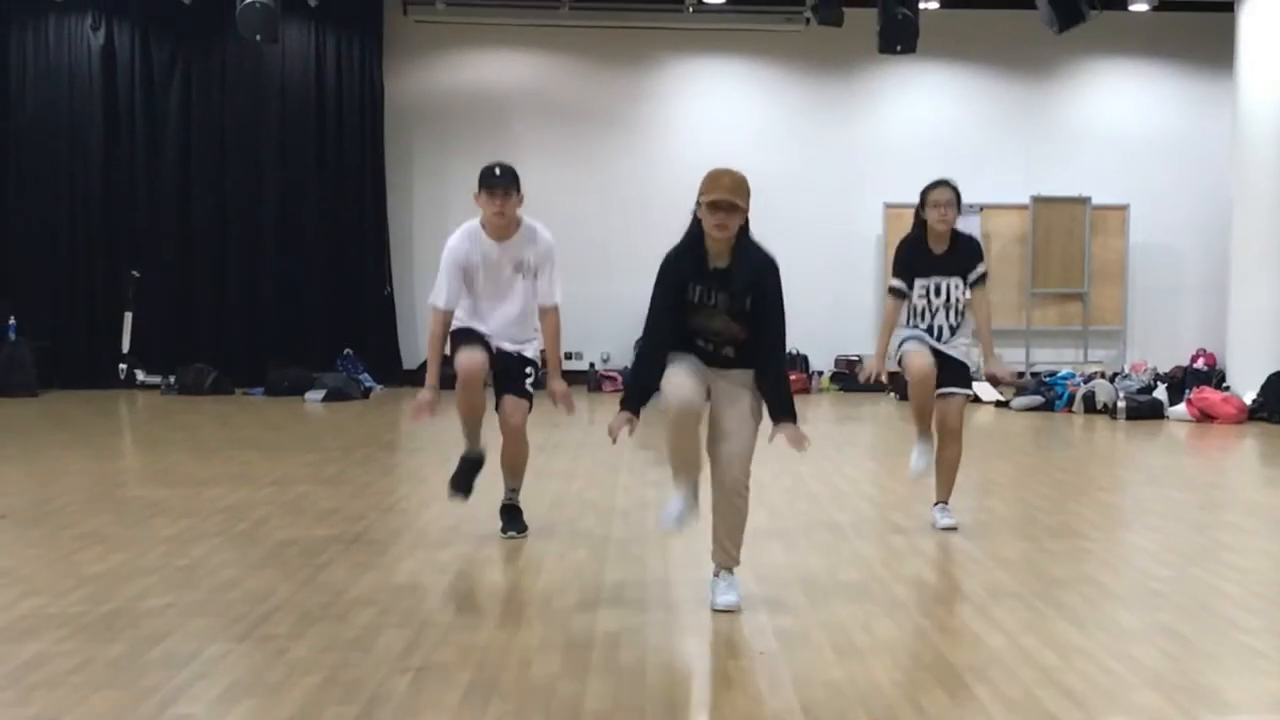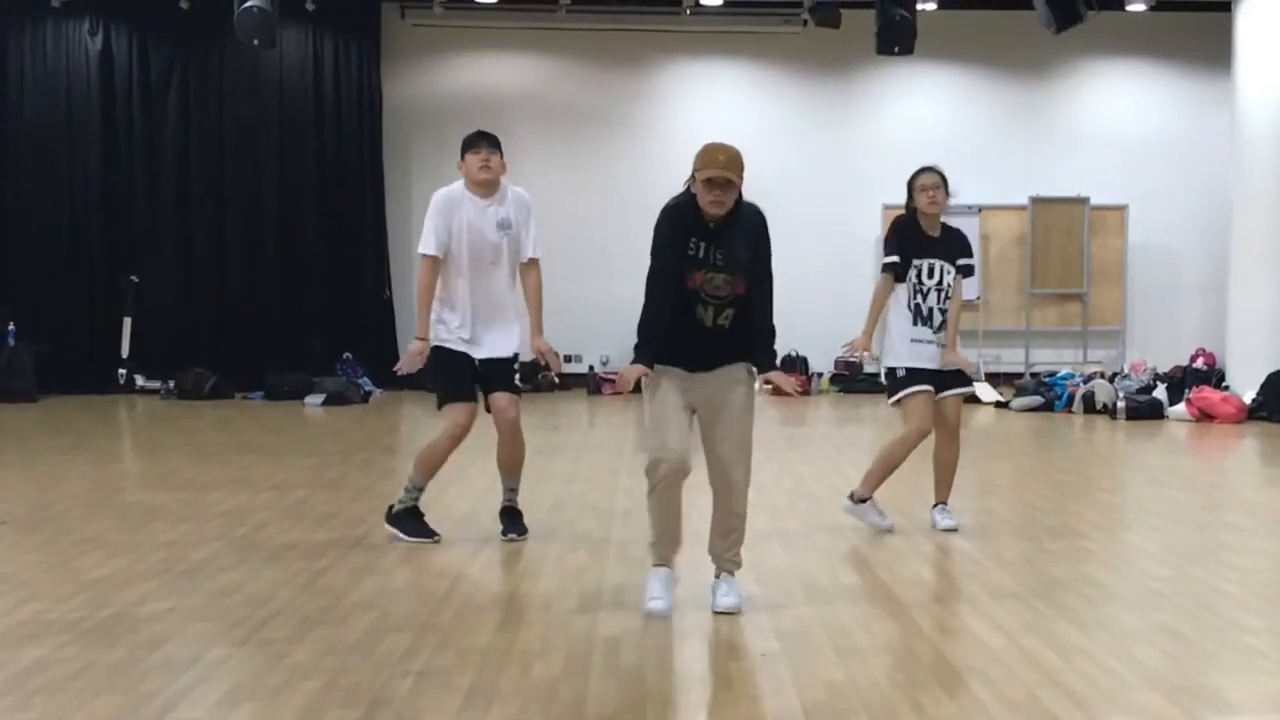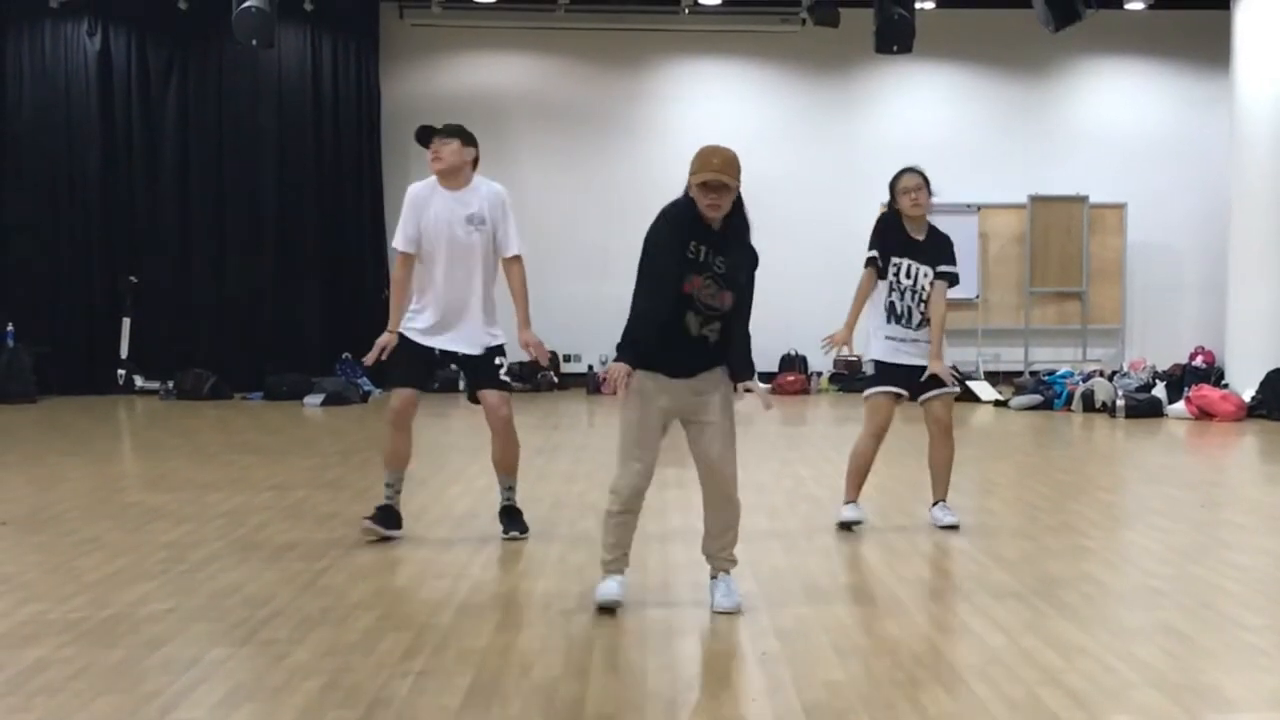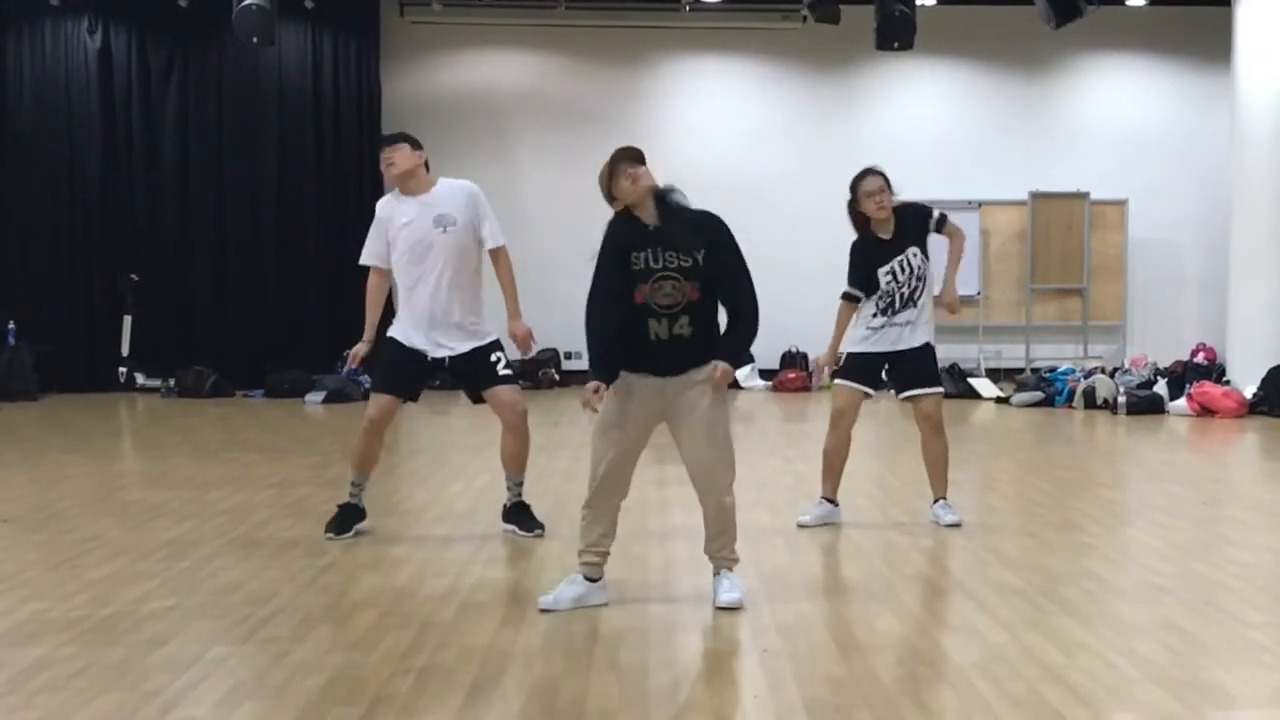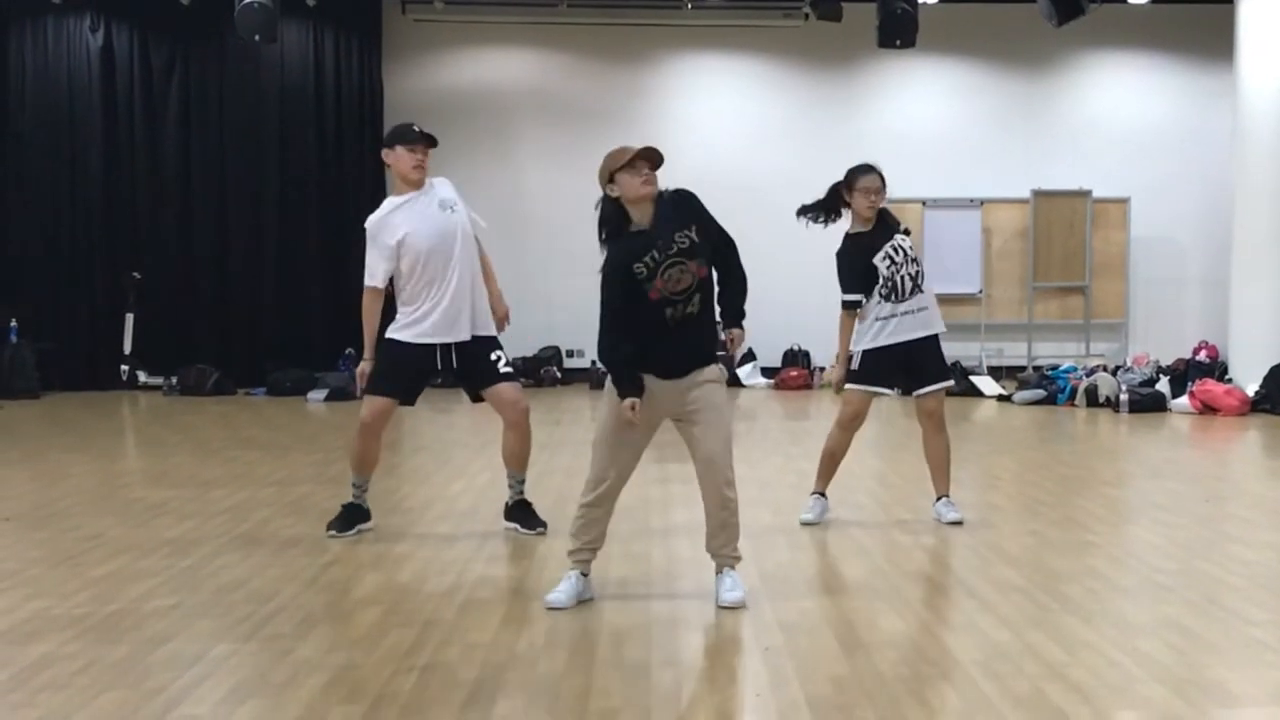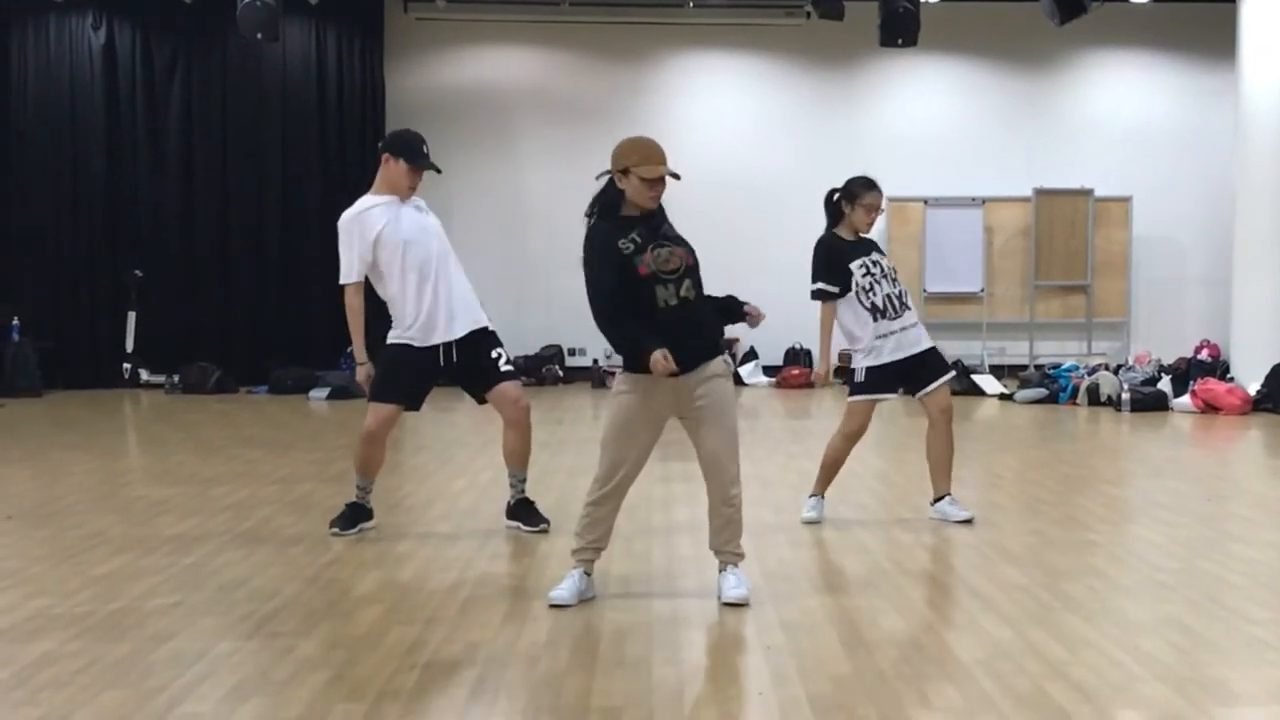
dt=0.3s
person 1, frame 1
left shoulder: (761, 266)
right shoulder: (678, 263)
left elbow: (773, 339)
right elbow: (656, 333)
left wrist: (783, 414)
right wrist: (631, 405)
left hip: (740, 376)
right hip: (688, 365)
left knee: (733, 477)
right knee: (679, 400)
left ankle: (725, 573)
right ankle: (686, 486)
person 1, frame 2
left shoulder: (752, 225)
right shoulder: (674, 219)
left elbow: (760, 299)
right elbow: (659, 292)
left wrist: (766, 362)
right wrist: (644, 357)
left hip: (730, 370)
right hip: (671, 367)
left knee: (732, 477)
right knee: (668, 460)
left ankle: (725, 573)
right ankle: (662, 567)
person 1, frame 3
left shoulder: (741, 251)
right shoulder: (673, 223)
left elbow: (738, 320)
right elbow: (649, 295)
left wrist: (743, 373)
right wrist: (626, 356)
left hip: (710, 377)
right hip: (653, 373)
left knee: (722, 477)
right knee: (632, 477)
left ankle: (721, 572)
right ankle: (613, 572)
person 1, frame 4
left shoulder: (707, 229)
right shoulder: (619, 238)
left elbow: (743, 303)
right elbow: (602, 309)
left wrist: (729, 357)
right wrist: (601, 372)
left hip: (697, 377)
right hip: (633, 379)
left knee: (715, 479)
right knee: (605, 478)
left ankle: (724, 569)
right ankle: (590, 577)
person 1, frame 5
left shoulder: (684, 206)
right shoulder: (621, 254)
left elbow: (727, 257)
right elbow: (613, 333)
left wrist: (734, 316)
right wrist: (628, 390)
left hip: (700, 373)
right hip: (640, 379)
left knee: (718, 475)
right knee: (604, 479)
left ankle: (726, 568)
right ankle: (579, 572)
person 1, frame 6
left shoulder: (662, 225)
right shoulder: (604, 238)
right elbow: (608, 313)
left wrist: (737, 309)
right wrist: (646, 351)
left hip: (707, 368)
right hip: (644, 375)
left knee: (723, 472)
right knee: (611, 475)
left ankle: (729, 565)
right ankle: (582, 570)
person 2, frame 1
left shoulder: (539, 241)
right shoulder: (461, 243)
left elbow: (548, 308)
right elbow: (441, 310)
left wrist: (555, 374)
right wrist: (430, 381)
left hip: (519, 342)
right hip: (473, 332)
left knee: (514, 422)
right knee: (472, 369)
left ankle: (511, 506)
right ankle: (472, 451)
person 2, frame 2
left shoulder: (519, 202)
right shoulder: (446, 201)
left elbow: (529, 269)
right elbow: (429, 268)
left wrist: (537, 333)
right wrist: (421, 336)
left hip: (500, 336)
right hip: (450, 334)
left knee: (508, 417)
right knee: (458, 425)
left ankle: (510, 507)
right ankle: (404, 508)
person 2, frame 3
left shoulder: (493, 196)
right shoulder: (418, 195)
left elbow: (512, 262)
right elbow: (404, 263)
left wrist: (526, 327)
right wrist: (392, 327)
left hip: (480, 331)
right hip: (423, 328)
left knee: (500, 414)
right knee: (398, 409)
left ankle: (509, 506)
right ankle: (390, 507)
person 2, frame 4
left shoulder: (465, 193)
right shoulder: (387, 209)
left elbow: (497, 253)
right elbow: (379, 274)
left wrist: (515, 317)
right wrist: (367, 337)
left hip: (471, 334)
right hip: (409, 335)
left knee: (514, 409)
right knee: (376, 416)
left ankle: (514, 505)
right ankle: (353, 505)
person 2, frame 5
left shoulder: (444, 189)
right shoulder: (382, 221)
right elbow: (374, 290)
left wrist: (494, 292)
right wrist: (368, 355)
left hip: (473, 329)
right hip: (411, 335)
left knee: (516, 408)
right knee: (371, 418)
left ankle: (517, 503)
right ankle: (357, 506)
person 2, frame 6
left shoulder: (418, 206)
right shoulder: (357, 218)
right elbow: (353, 290)
left wrist: (471, 302)
right wrist: (361, 358)
left hip: (469, 328)
right hip: (411, 340)
left knee: (516, 406)
right knee: (375, 426)
left ankle: (518, 502)
right ankle: (360, 506)
person 3, frame 1
left shoulder: (969, 247)
right shoulder: (909, 248)
left elbow: (979, 302)
right elbow: (894, 302)
left wrist: (990, 356)
right wrist: (879, 354)
left hip: (953, 349)
right hip: (915, 340)
left knee: (951, 426)
right knee: (921, 370)
left ankle: (942, 504)
right ankle: (922, 437)
person 3, frame 2
left shoulder: (957, 241)
right shoulder: (902, 228)
left elbow: (956, 295)
right elbow: (886, 281)
left wrist: (952, 347)
right wrist: (867, 334)
left hip: (941, 350)
right hip: (907, 350)
left knee: (950, 426)
right knee: (919, 427)
left ankle: (941, 506)
right ankle: (862, 496)
person 3, frame 3
left shoulder: (941, 243)
right shoulder: (886, 226)
left elbow: (938, 301)
right elbow: (870, 276)
left wrist: (938, 357)
right wrist: (847, 328)
left hip: (926, 349)
right hip: (886, 347)
left knee: (942, 423)
right knee: (877, 424)
left ankle: (940, 504)
right ankle: (851, 502)
person 3, frame 4
left shoulder: (913, 216)
right shoulder: (862, 249)
left elbow: (956, 234)
right elbow: (850, 300)
left wrist: (950, 284)
right wrist: (832, 350)
left hip: (915, 340)
right hip: (867, 341)
left knee: (931, 419)
right knee: (840, 414)
left ankle: (940, 502)
right ankle: (828, 502)
person 3, frame 5
left shoulder: (886, 220)
right shoulder: (850, 250)
right elbow: (851, 308)
right wrist: (840, 362)
left hip: (923, 332)
right hip: (877, 339)
left knee: (933, 416)
right knee: (850, 416)
left ankle: (943, 500)
right ankle: (819, 496)
person 3, frame 6
left shoulder: (870, 246)
right shoulder: (829, 248)
right elbow: (828, 305)
left wrist: (915, 326)
right wrist: (824, 358)
left hip: (914, 342)
right hip: (874, 351)
left knee: (942, 412)
right knee: (852, 428)
left ankle: (943, 499)
right ankle: (817, 496)
